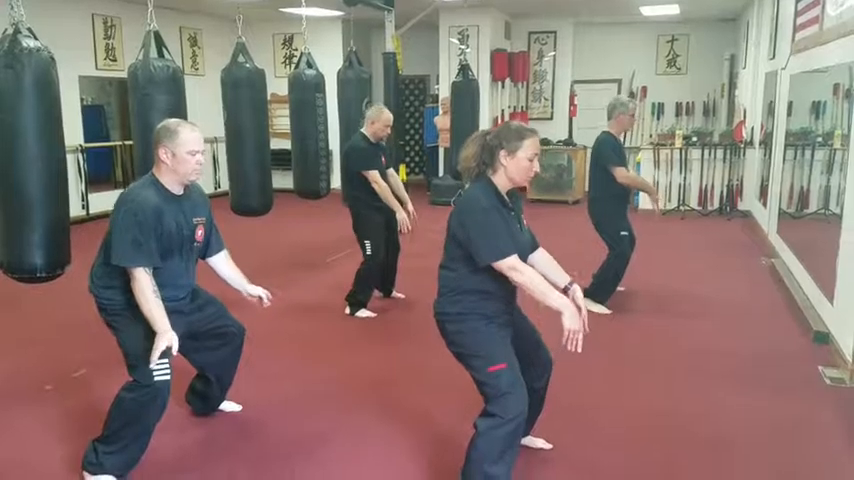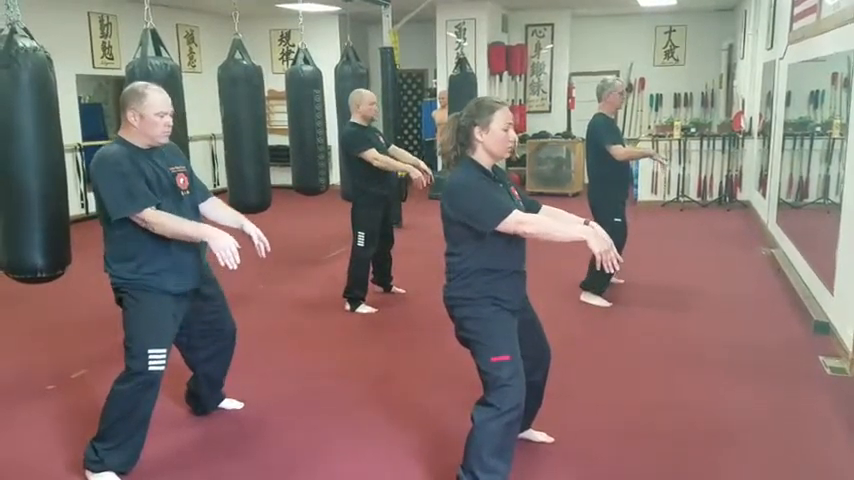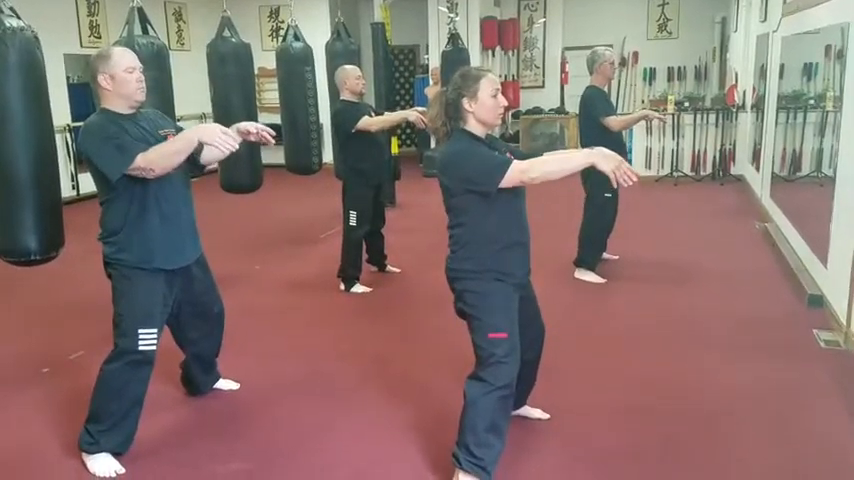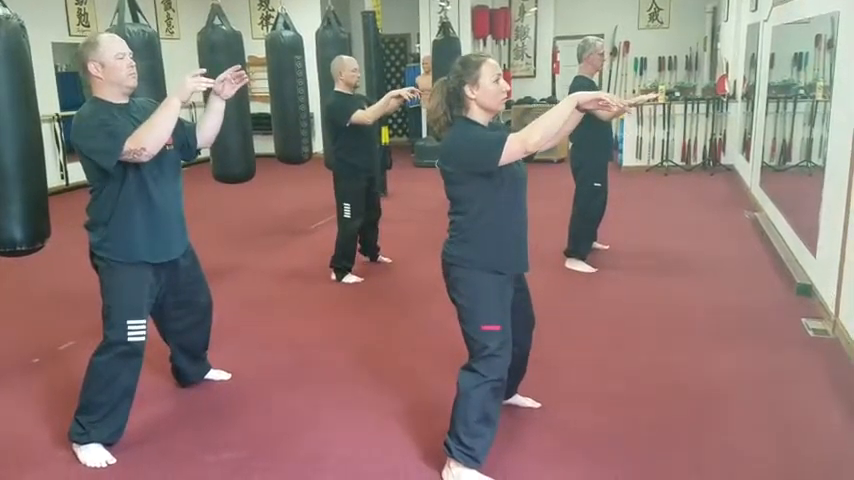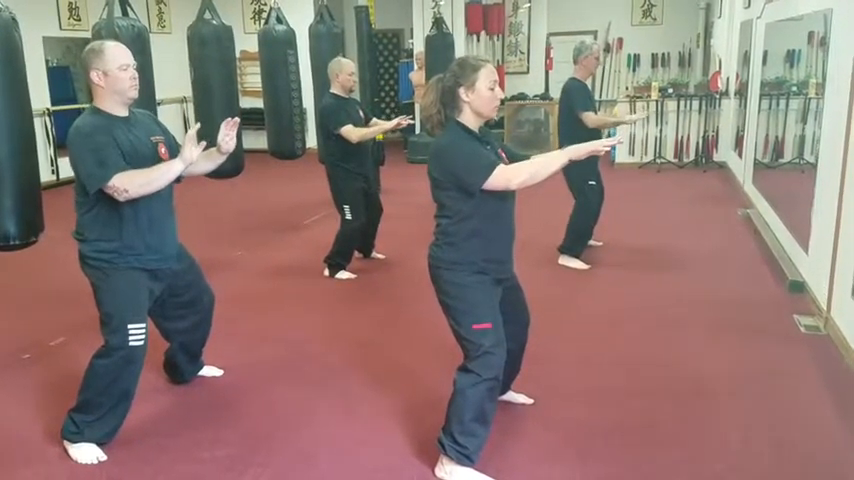
dt=1s
person 1, frame 1
left shoulder: (196, 196)
right shoulder: (140, 204)
left elbow: (215, 251)
right elbow: (139, 275)
left wrist: (245, 286)
right wrist: (163, 328)
left hip: (181, 294)
right hip: (127, 300)
left knee: (229, 333)
right knee: (153, 381)
left ankle: (205, 399)
person 1, frame 2
left shoulder: (171, 152)
right shoulder: (112, 161)
left elbow: (203, 200)
right elbow: (149, 218)
left wrist: (243, 222)
right wrist: (209, 235)
left hip: (193, 274)
right hip: (146, 284)
left knee: (219, 334)
right knee: (144, 370)
left ankle: (206, 398)
person 1, frame 3
left shoulder: (156, 119)
right shoulder: (98, 130)
left elbow: (200, 158)
right elbow: (147, 165)
left wrist: (235, 134)
right wrist: (197, 132)
left hip: (184, 249)
right hip: (137, 260)
left knee: (206, 316)
right knee: (134, 350)
left ankle: (202, 377)
right ankle: (97, 444)
person 1, frame 4
left shoulder: (148, 107)
right shoulder: (90, 120)
left elbow: (197, 142)
right elbow: (141, 149)
left wrist: (218, 99)
right wrist: (177, 97)
left hip: (172, 242)
right hip: (125, 253)
left knee: (194, 309)
right knee: (124, 342)
left ankle: (192, 368)
right ankle: (87, 434)
person 1, frame 5
left shoulder: (147, 121)
right shoulder: (88, 132)
left elbow: (184, 168)
right elbow: (122, 188)
left wrist: (219, 152)
right wrist: (179, 161)
left hip: (164, 250)
right hip: (116, 259)
left knee: (197, 304)
right knee: (126, 345)
left ankle: (185, 366)
right ankle: (81, 433)
person 2, frame 1
left shoulder: (509, 199)
right shoulder: (476, 205)
left elbow: (534, 251)
right elbow: (513, 268)
left wrist: (571, 287)
right wrist: (563, 306)
left hip: (500, 307)
right hip: (469, 315)
left knee: (538, 366)
right knee: (508, 401)
left ankle: (516, 433)
person 2, frame 2
left shoulder: (496, 177)
right shoulder: (464, 185)
left elbow: (540, 209)
right elbow: (523, 224)
left wrist: (587, 224)
right wrist: (586, 233)
left hip: (508, 293)
right hip: (479, 301)
left knee: (536, 359)
right knee: (505, 389)
left ankle: (517, 425)
person 2, frame 3
left shoulder: (491, 146)
right shoulder: (459, 154)
left elbow: (536, 160)
right elbow: (528, 173)
left wrist: (594, 155)
right wrist: (593, 156)
left hip: (509, 269)
right hip: (480, 276)
left knee: (530, 337)
right knee: (497, 364)
left ankle: (512, 403)
person 2, frame 4
left shoulder: (492, 133)
right shoulder: (461, 141)
left elbow: (544, 141)
right elbow: (528, 142)
left wrist: (581, 108)
right wrist: (574, 99)
left hip: (503, 262)
right hip: (475, 268)
left knee: (519, 330)
right knee: (489, 354)
left ankle: (504, 391)
person 2, frame 5
left shoulder: (483, 138)
right shoulder: (451, 147)
left elbow: (523, 162)
right elbow: (511, 178)
left wrist: (576, 152)
right wrist: (571, 152)
left hip: (492, 262)
right hip: (462, 269)
left knee: (515, 324)
right knee: (485, 353)
left ankle: (497, 388)
person 3, frame 1
left shoulder: (612, 141)
right shoulder: (606, 142)
left elbow: (625, 173)
right elbow: (622, 177)
left wrist: (646, 188)
right wrist: (650, 190)
left hip: (613, 206)
right hip: (604, 207)
left knee: (627, 243)
right knee: (621, 251)
left ankle: (605, 282)
right ankle: (592, 298)
person 3, frame 2
left shoulder: (607, 122)
right shoulder: (600, 123)
right elbow: (620, 153)
left wrist: (640, 161)
right wrist: (650, 153)
left hip: (612, 190)
right hip: (604, 192)
left knee: (617, 235)
right knee: (609, 238)
left ankle: (603, 274)
right ankle: (590, 290)
person 3, frame 3
left shoulder: (599, 94)
right shoulder: (592, 96)
left elbow: (612, 125)
right elbow: (614, 124)
left wrist: (637, 121)
right wrist: (643, 114)
right hip: (597, 166)
left knee: (607, 210)
right knee: (596, 212)
left ankle: (597, 250)
right ankle: (583, 266)
person 3, frame 4
left shoulder: (587, 83)
right shoulder: (581, 85)
left elbow: (602, 112)
right elbow: (604, 114)
left wrist: (625, 104)
right wrist: (632, 102)
left hip: (594, 153)
right hip: (586, 155)
left knee: (597, 199)
right knee: (587, 201)
left ankle: (588, 240)
right ankle: (574, 256)
person 3, frame 5
left shoulder: (580, 86)
right shoulder: (574, 88)
left elbow: (590, 120)
right elbow: (591, 121)
left wrist: (616, 120)
right wrist: (623, 119)
left hip: (585, 155)
left knee: (596, 196)
right knee: (587, 201)
left ankle: (583, 236)
right ankle: (568, 253)
person 4, frame 1
left shoulder: (377, 145)
right shoulder: (358, 147)
left elbow: (391, 175)
right elbow: (376, 182)
left wrist: (407, 202)
right wrist: (398, 210)
left hip: (381, 206)
right hip: (365, 209)
left knee: (392, 247)
right knee: (374, 256)
left ankle: (385, 288)
right ankle: (355, 304)
person 4, frame 2
left shoulder: (372, 131)
right shoulder: (351, 134)
left elbow: (394, 150)
right elbow: (376, 160)
left wrist: (418, 162)
right wrist: (409, 169)
left hip: (382, 198)
right hip: (366, 200)
left knee: (385, 243)
right knee: (364, 248)
left ankle: (384, 282)
right ankle: (353, 300)
person 4, frame 3
left shoulder: (364, 107)
right shoulder: (343, 111)
left elbow: (386, 118)
right elbow: (373, 125)
left wrist: (410, 112)
right wrist: (406, 115)
left hip: (375, 176)
right hip: (357, 179)
left knee: (376, 222)
right knee: (356, 227)
left ankle: (378, 261)
right ankle: (348, 279)
person 4, frame 4
left shoulder: (358, 98)
right shoulder: (335, 103)
left elbow: (385, 110)
right elbow: (367, 118)
left wrist: (400, 97)
right wrist: (390, 95)
left hip: (368, 168)
right hip: (349, 172)
left knee: (372, 212)
right knee: (351, 220)
left ankle: (371, 252)
right ankle: (340, 269)
person 4, frame 5
left shoulder: (353, 102)
right shoulder: (330, 107)
left elbow: (373, 123)
right elbow: (353, 135)
left wrist: (393, 124)
right wrist: (387, 126)
left hip: (363, 169)
right hip: (343, 173)
left knee: (374, 210)
right knee: (354, 220)
left ankle: (365, 249)
right ankle: (334, 266)
